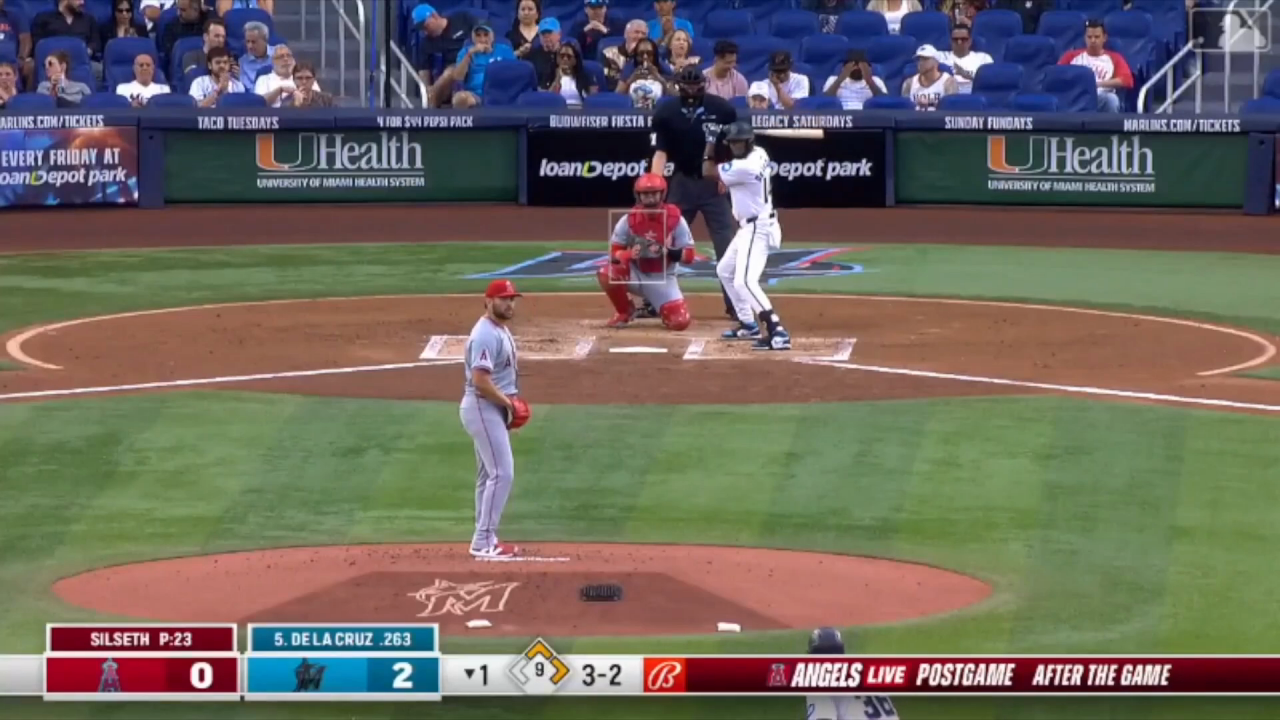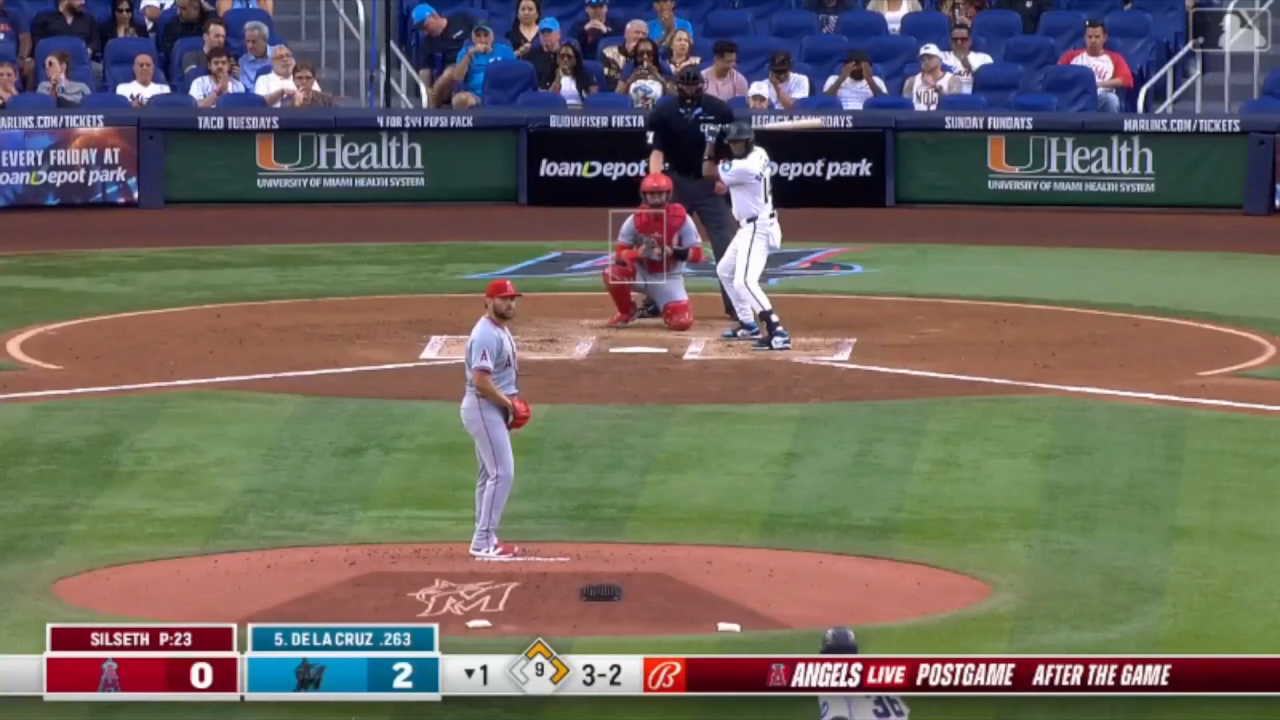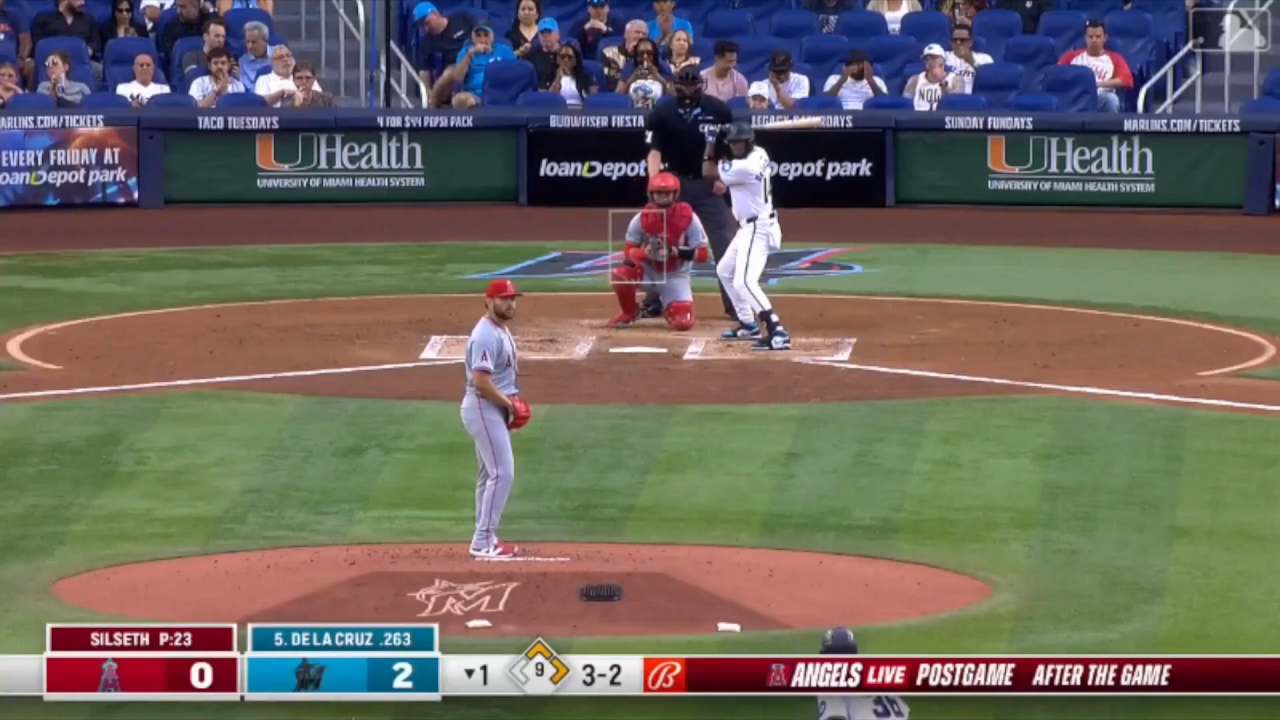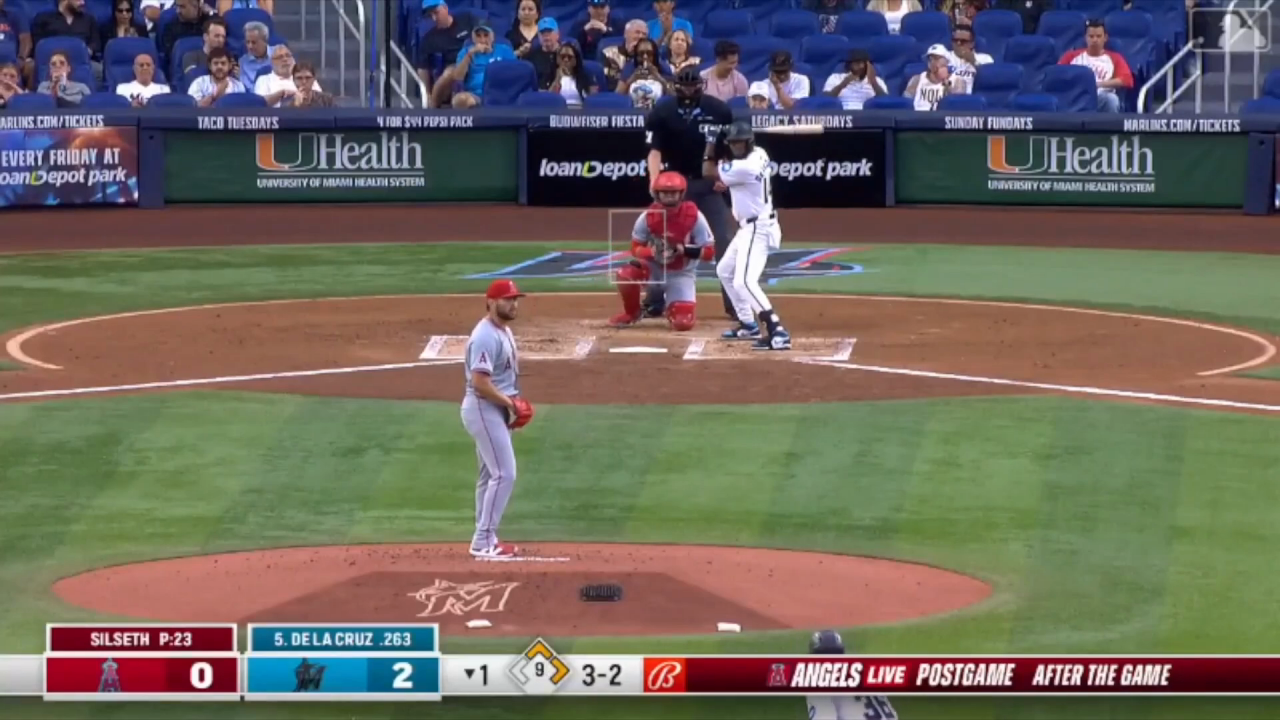
dt=0.2s
person 1, frame 1
left shoulder: (502, 330)
right shoulder: (485, 334)
right elbow: (480, 381)
left wrist: (511, 404)
right wrist: (510, 403)
left hip: (493, 409)
right hip: (483, 409)
left knee: (490, 474)
right knee: (502, 473)
left ankle: (486, 538)
right ankle: (483, 542)
person 1, frame 2
left shoulder: (502, 330)
right shoulder: (486, 335)
right elbow: (480, 381)
left wrist: (511, 405)
right wrist: (510, 404)
left hip: (494, 409)
right hip: (484, 409)
left knee: (490, 474)
right knee: (502, 474)
left ankle: (486, 538)
right ankle: (482, 542)
person 1, frame 3
left shoulder: (502, 330)
right shoulder: (486, 335)
right elbow: (481, 381)
left wrist: (512, 404)
right wrist: (510, 404)
left hip: (495, 409)
right hip: (484, 409)
left knee: (491, 474)
right knee: (502, 474)
left ankle: (486, 539)
right ankle: (482, 542)
person 1, frame 4
left shoulder: (505, 331)
right shoulder: (485, 337)
right elbow: (479, 383)
left wrist: (514, 403)
right wrist: (511, 404)
left hip: (499, 409)
right hip: (484, 410)
left knee: (492, 474)
right knee: (504, 474)
left ankle: (487, 537)
right ankle: (482, 542)
person 2, frame 1
left shoulder: (722, 108)
right shoulder: (666, 112)
right elbow: (660, 151)
left hip: (714, 183)
right hip: (681, 182)
left knee: (726, 242)
left ankle: (735, 303)
person 2, frame 2
left shoulder: (719, 109)
right shoulder: (663, 112)
right elbow: (657, 150)
left hip: (710, 183)
right hip: (677, 182)
left knee: (724, 243)
left ankle: (734, 303)
person 2, frame 3
left shoulder: (718, 109)
right shoulder: (662, 112)
right elbow: (655, 150)
right wrist: (654, 178)
left hip: (709, 183)
left knee: (723, 242)
left ankle: (734, 303)
right ankle: (653, 301)
person 2, frame 4
left shoulder: (718, 109)
right shoulder: (662, 111)
right elbow: (655, 149)
right wrist: (655, 177)
left hip: (709, 183)
left knee: (723, 242)
left ankle: (734, 303)
right ankle: (654, 303)
person 3, frame 1
left shoulder: (745, 167)
right shoulder: (759, 154)
left elbow: (709, 172)
right elbow: (728, 163)
left hip: (757, 229)
right hip: (749, 227)
left knee: (744, 281)
right knee: (725, 271)
left ankle: (777, 332)
right ankle: (749, 324)
person 3, frame 2
left shoulder: (745, 167)
right shoulder: (759, 154)
left elbow: (709, 172)
right elbow: (728, 161)
right wrist: (718, 143)
left hip: (757, 229)
right hip: (750, 226)
left knee: (744, 281)
right knee: (725, 271)
left ankle: (778, 332)
right ankle: (748, 324)
person 3, frame 3
left shoulder: (745, 167)
right shoulder: (759, 154)
right elbow: (728, 162)
right wrist: (720, 145)
left hip: (758, 229)
right hip: (750, 227)
left knee: (744, 281)
right knee: (725, 271)
left ankle: (778, 332)
right ankle: (749, 324)
person 3, frame 4
left shoulder: (745, 167)
right shoulder: (758, 154)
right elbow: (729, 162)
left hip: (757, 229)
right hip: (749, 227)
left knee: (744, 281)
right knee: (725, 271)
left ankle: (778, 332)
right ankle: (749, 324)
person 4, frame 1
left shoulder: (676, 220)
right shoulder: (628, 220)
left elbow: (689, 256)
right elbow: (613, 253)
left wrist: (665, 251)
right wrist: (630, 254)
left hip: (663, 279)
right hip: (635, 275)
left knee: (679, 321)
right knee: (606, 273)
left ankle: (657, 306)
right ankle: (626, 312)
person 4, frame 2
left shoulder: (681, 219)
right shoulder: (634, 220)
left elbow: (696, 255)
right elbow: (620, 253)
left wrist: (671, 251)
right wrist: (638, 253)
left hip: (669, 278)
right hip: (641, 274)
left knee: (681, 322)
right knee: (612, 273)
left ankle: (663, 307)
right ankle: (627, 312)
person 4, frame 3
left shoulder: (688, 218)
right shoulder: (641, 218)
left elbow: (703, 254)
right elbow: (628, 251)
left wrist: (676, 251)
right wrist: (645, 252)
left hip: (676, 277)
right hip: (648, 271)
left knee: (682, 323)
right knee: (619, 274)
left ankle: (669, 308)
right ankle: (629, 313)
person 4, frame 4
left shoulder: (694, 217)
right shoulder: (648, 216)
left elbow: (709, 252)
right elbow: (635, 248)
left wrist: (681, 250)
right wrist: (652, 252)
left hip: (681, 275)
right hip: (654, 268)
left knee: (683, 323)
right knee: (625, 275)
left ankle: (672, 308)
right ankle: (632, 313)
